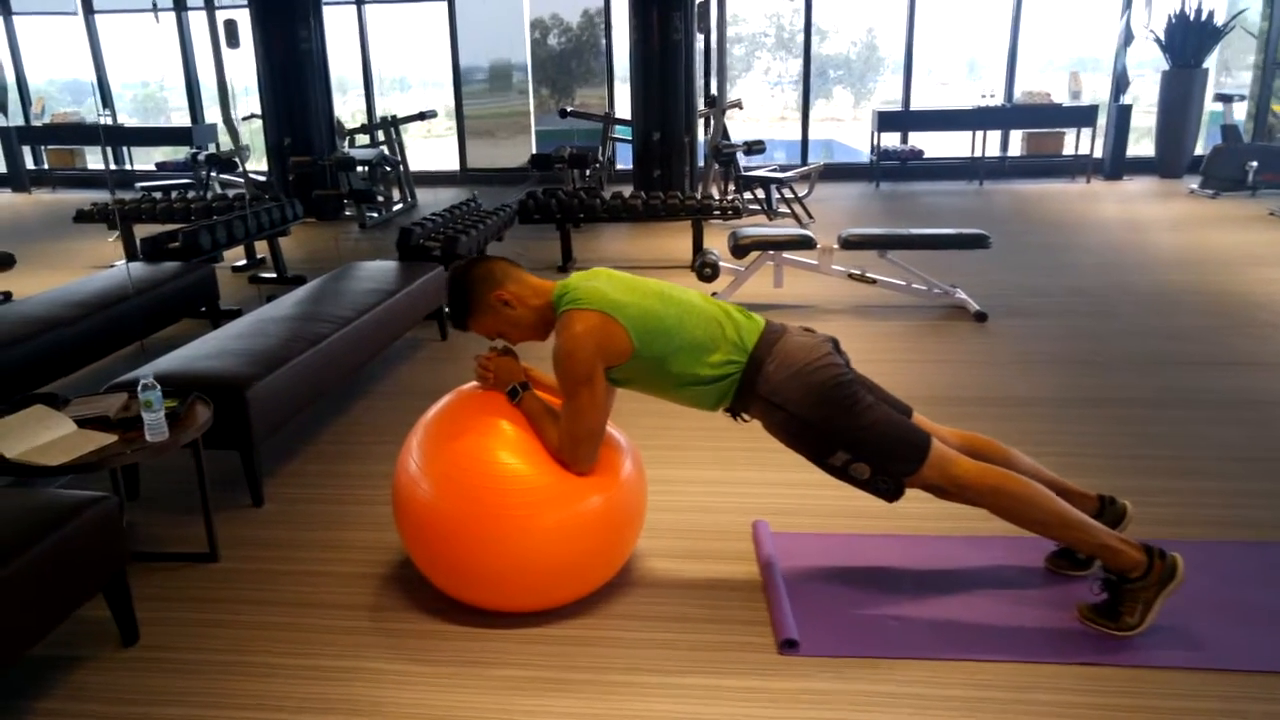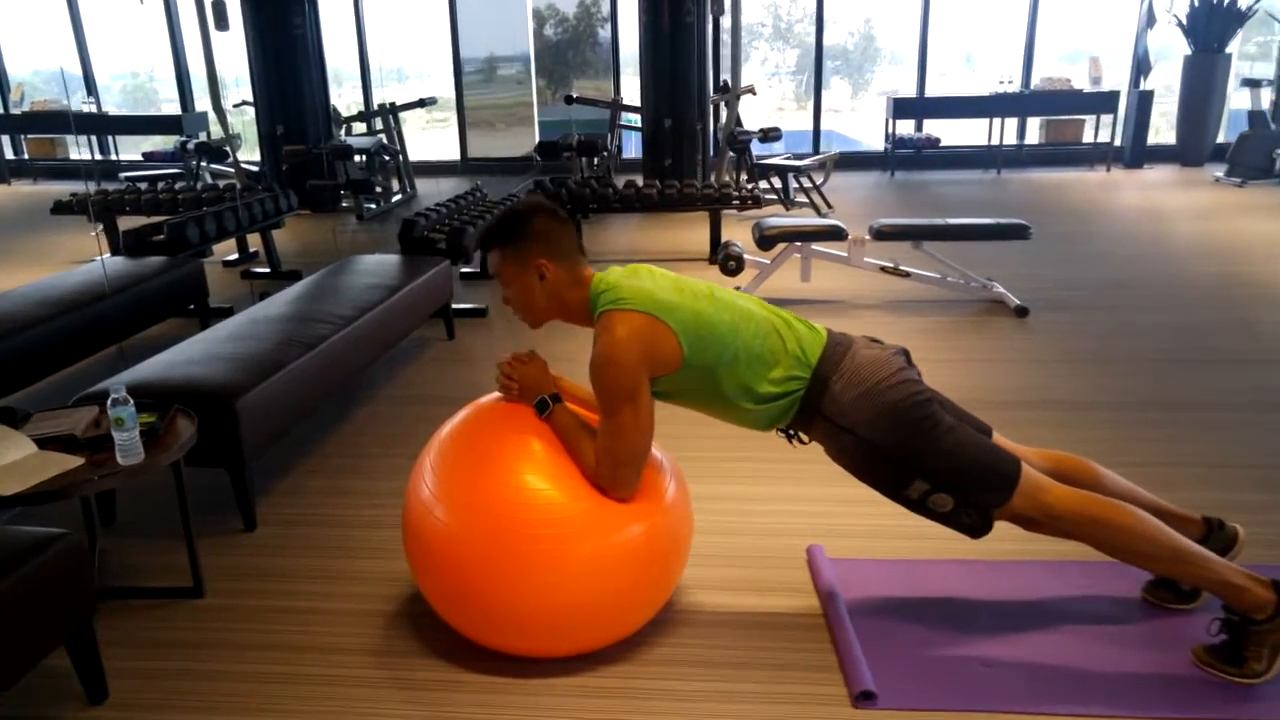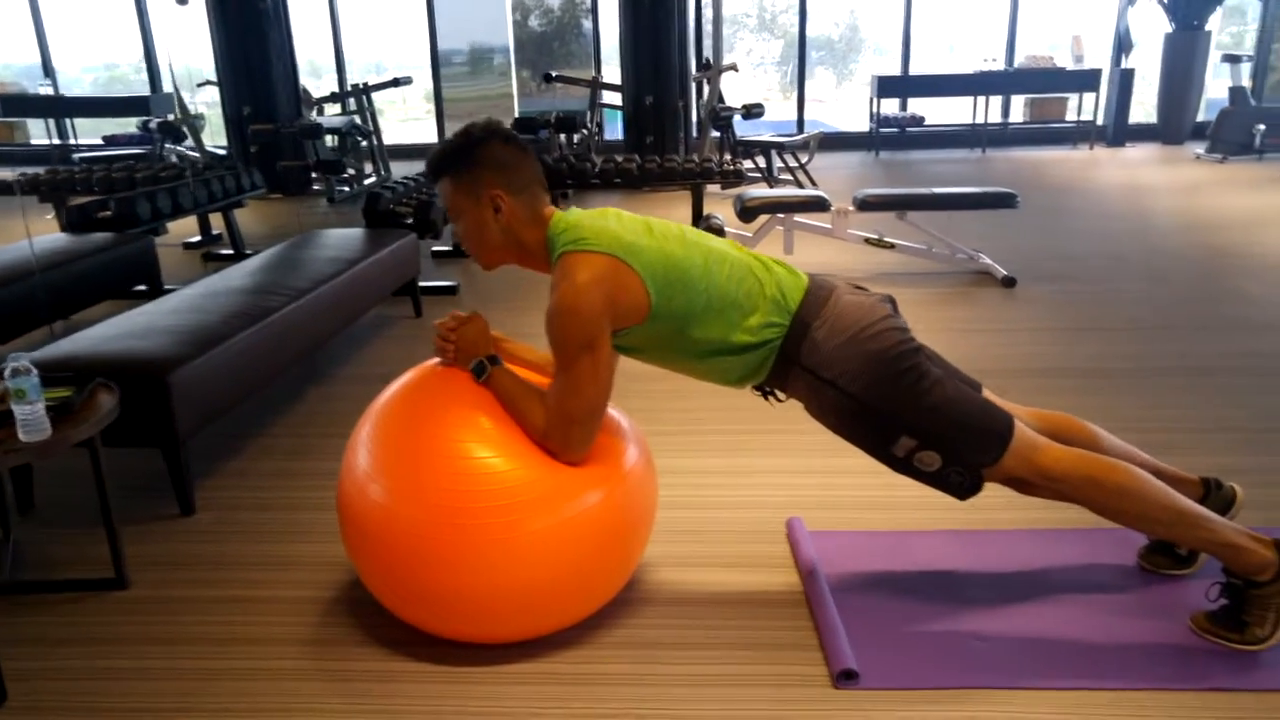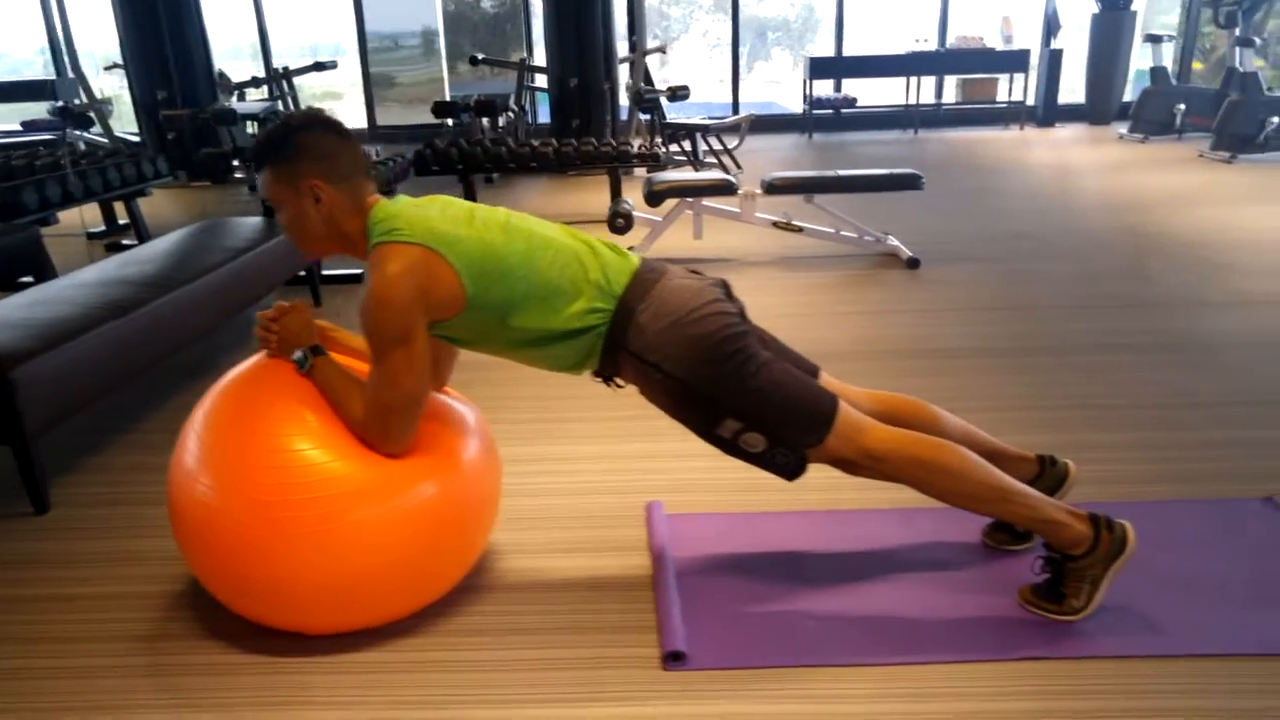
dt=0.7s
person 1, frame 1
left shoulder: (576, 332)
right shoulder: (585, 283)
left elbow: (579, 456)
right elbow: (595, 400)
left wrist: (516, 389)
right wrist: (523, 380)
left hip: (785, 387)
right hip: (789, 352)
left knee: (950, 474)
right knee: (941, 444)
left ankle: (1138, 563)
right ankle: (1093, 508)
person 1, frame 2
left shoulder: (618, 339)
right shoulder: (625, 281)
left elbow: (619, 478)
right elbow: (633, 411)
left wrist: (545, 402)
right wrist: (555, 386)
left hip: (853, 407)
right hip: (853, 368)
left knee: (1042, 503)
right knee: (1025, 466)
right ankle: (1196, 531)
person 1, frame 3
left shoulder: (579, 285)
right shoulder: (588, 228)
left elbow: (570, 440)
right elbow: (589, 376)
left wrist: (484, 365)
right wrist: (500, 348)
left hip: (831, 355)
right hip: (831, 318)
left knee: (1032, 463)
right knee: (1016, 428)
right ankle: (1195, 492)
person 1, frame 4
left shoulder: (395, 275)
right shoulder: (415, 216)
left elbow: (392, 433)
right elbow: (431, 369)
left wrist: (308, 357)
right wrist: (329, 338)
left hip: (662, 337)
right hip: (665, 297)
left knee: (862, 445)
right knee: (850, 408)
left ankle: (1081, 535)
right ankle: (1032, 470)
